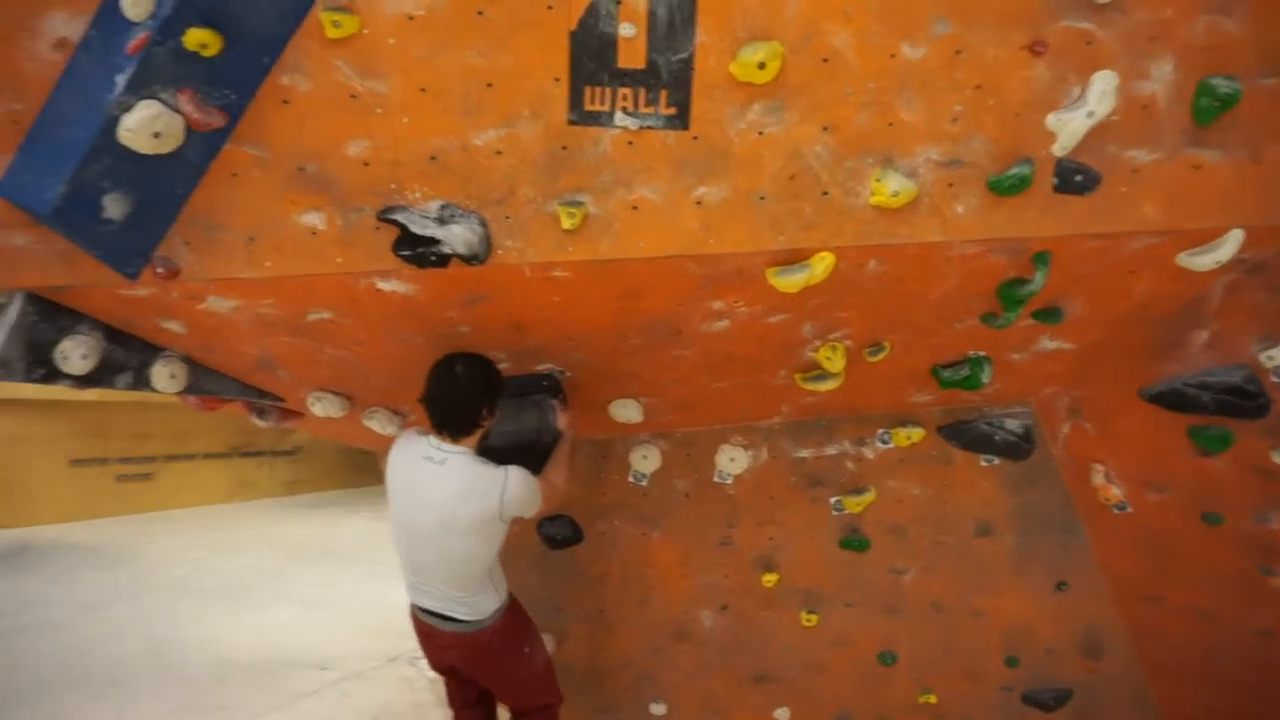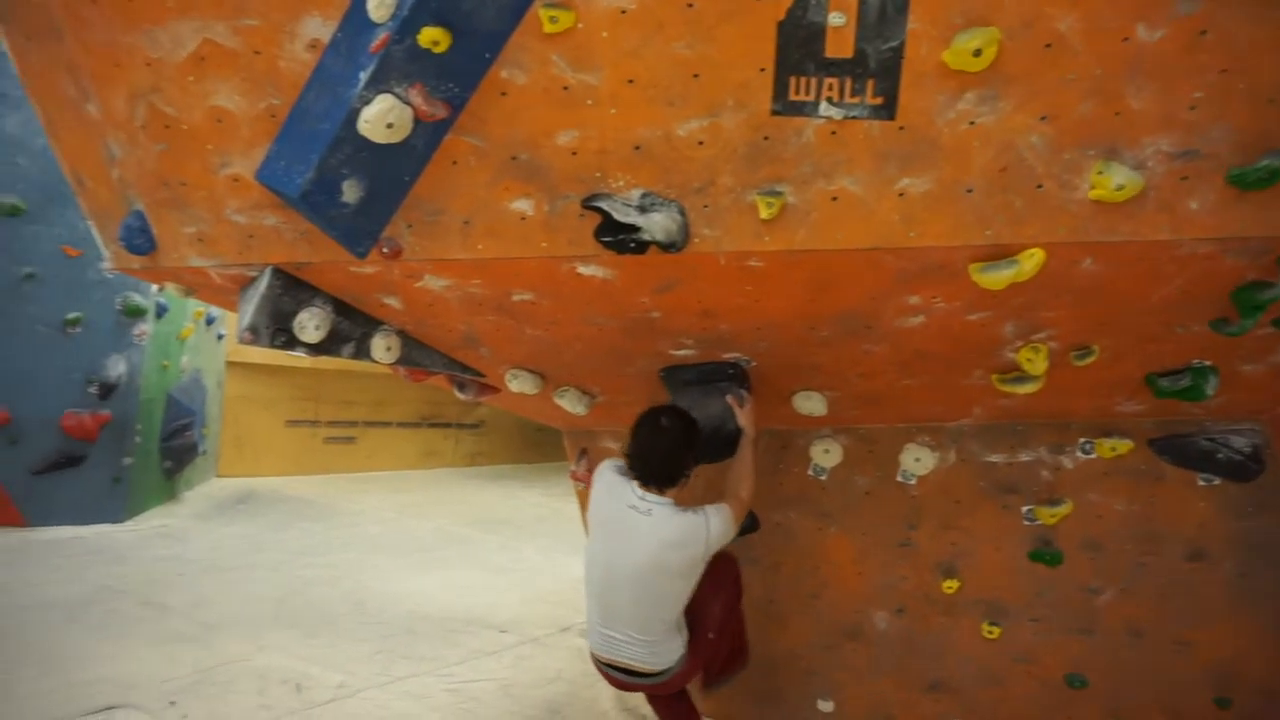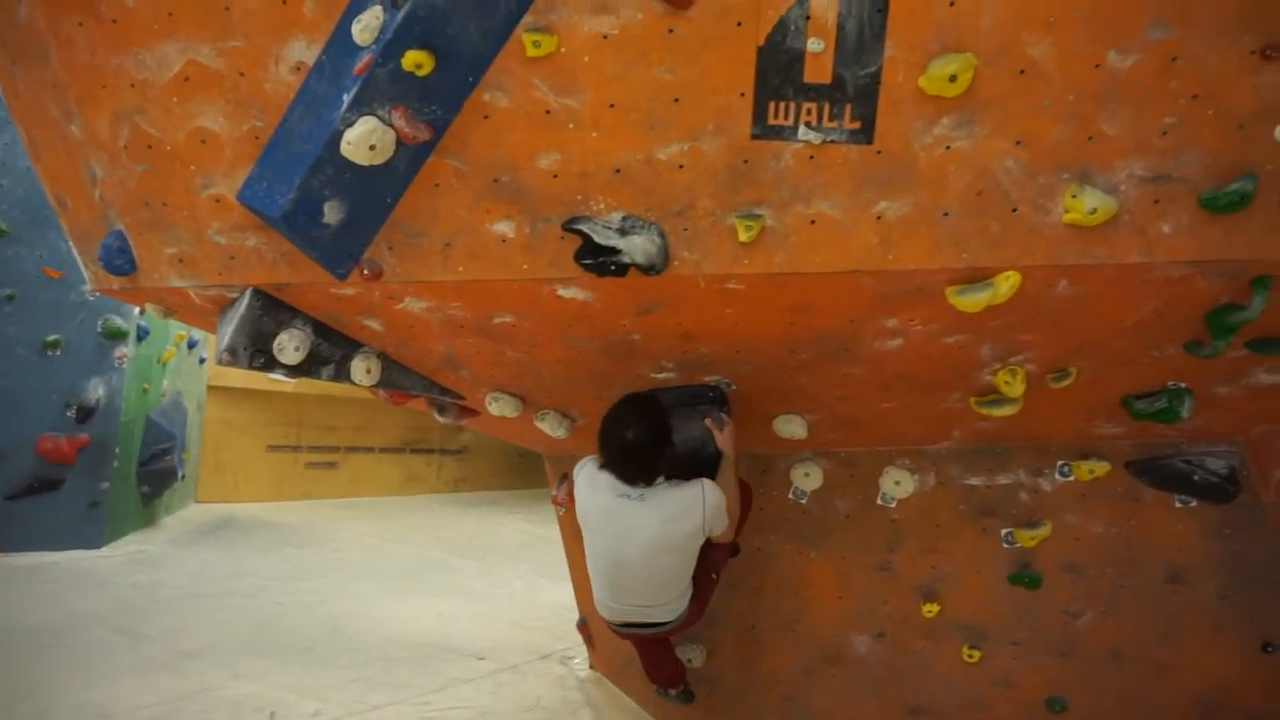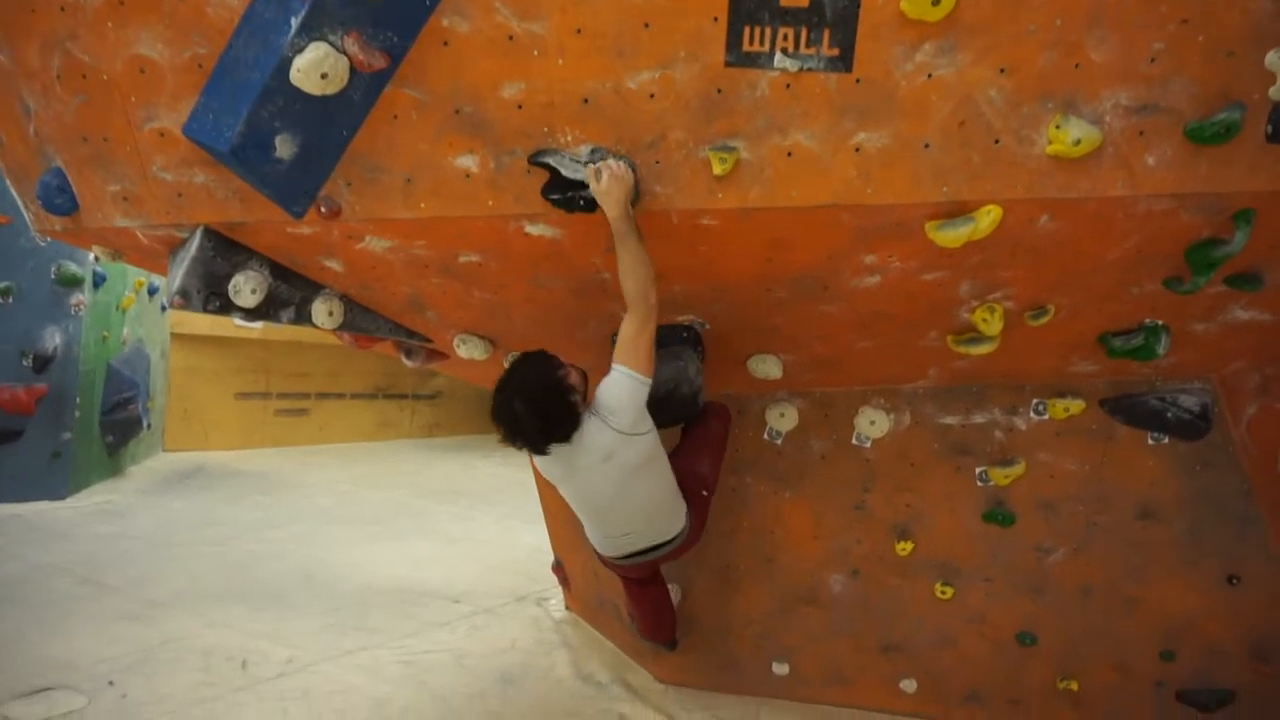
dt=1s
person 1, frame 1
left shoulder: (402, 448)
right shoulder: (503, 484)
right elbow: (550, 494)
right wrist: (566, 434)
left hip: (426, 621)
right hip: (485, 628)
person 1, frame 2
left shoulder: (605, 481)
right shoulder: (700, 528)
left elbow: (631, 464)
right elbow: (739, 499)
right wrist: (747, 433)
left hip: (604, 662)
right hip: (663, 671)
right knee: (724, 564)
right ankle: (722, 666)
person 1, frame 3
left shoulder: (585, 478)
right shoulder: (699, 498)
right elbow: (727, 529)
right wrist: (728, 452)
left hip: (615, 618)
right hip: (676, 615)
left ankle: (669, 683)
person 1, frame 4
left shoulder: (540, 450)
right shoulder: (614, 417)
right elbow: (643, 305)
right wrist: (618, 209)
left hip: (617, 554)
right hip: (678, 531)
left knee: (640, 577)
right knee: (715, 413)
left ankle: (659, 633)
